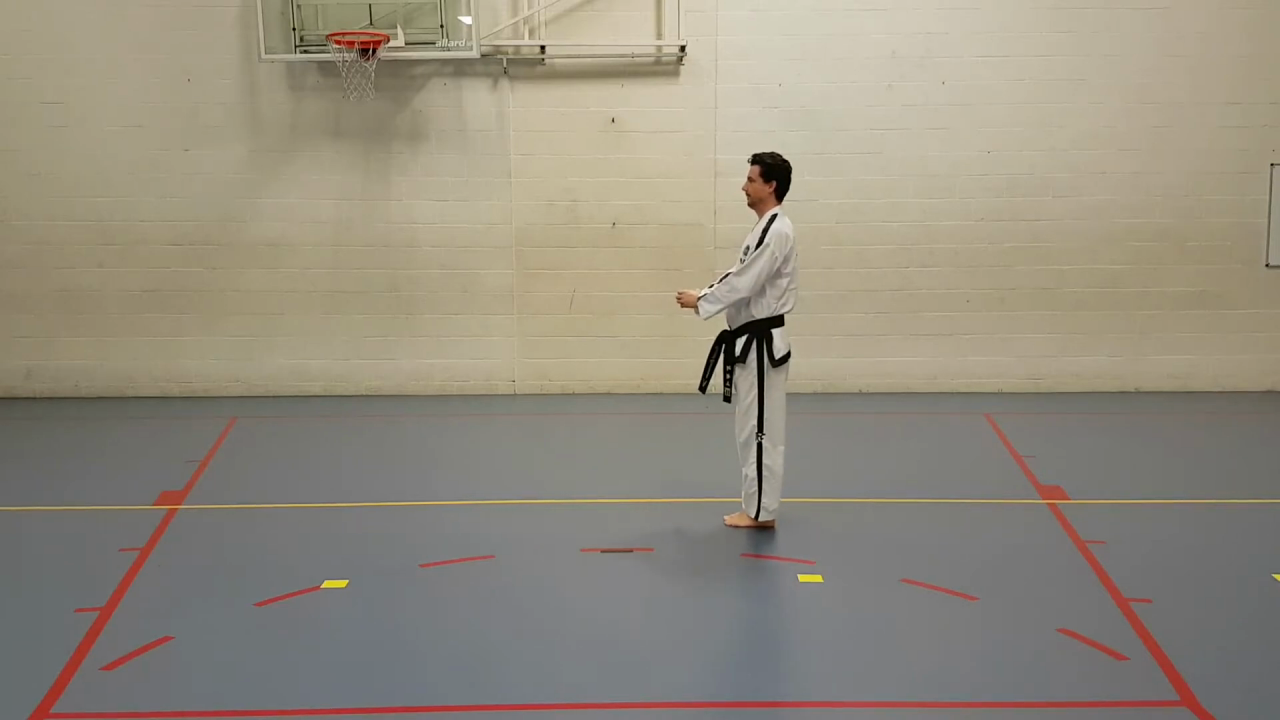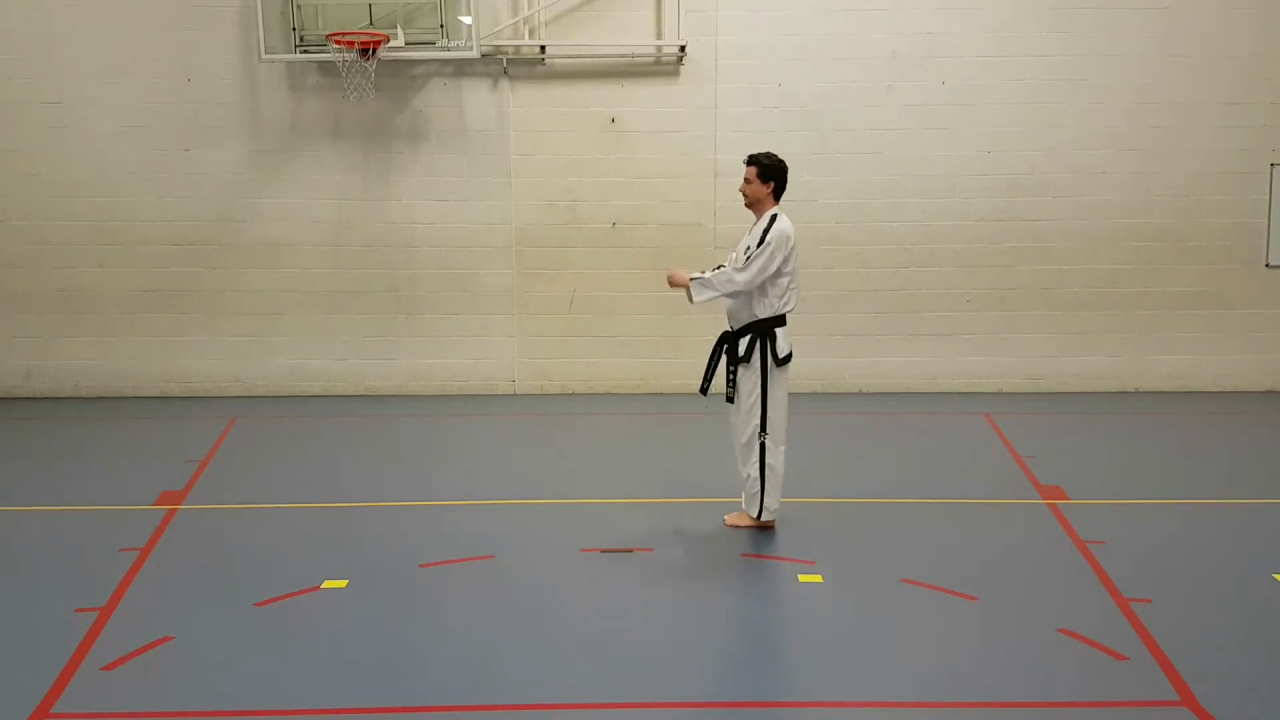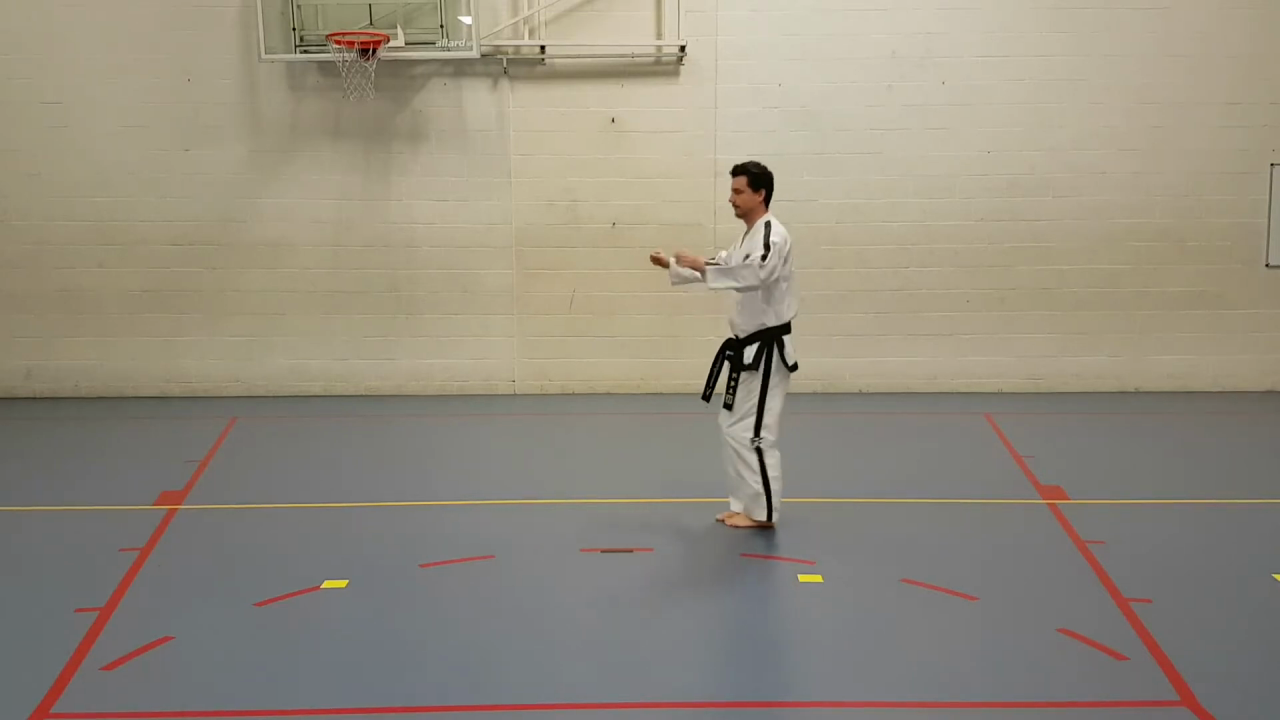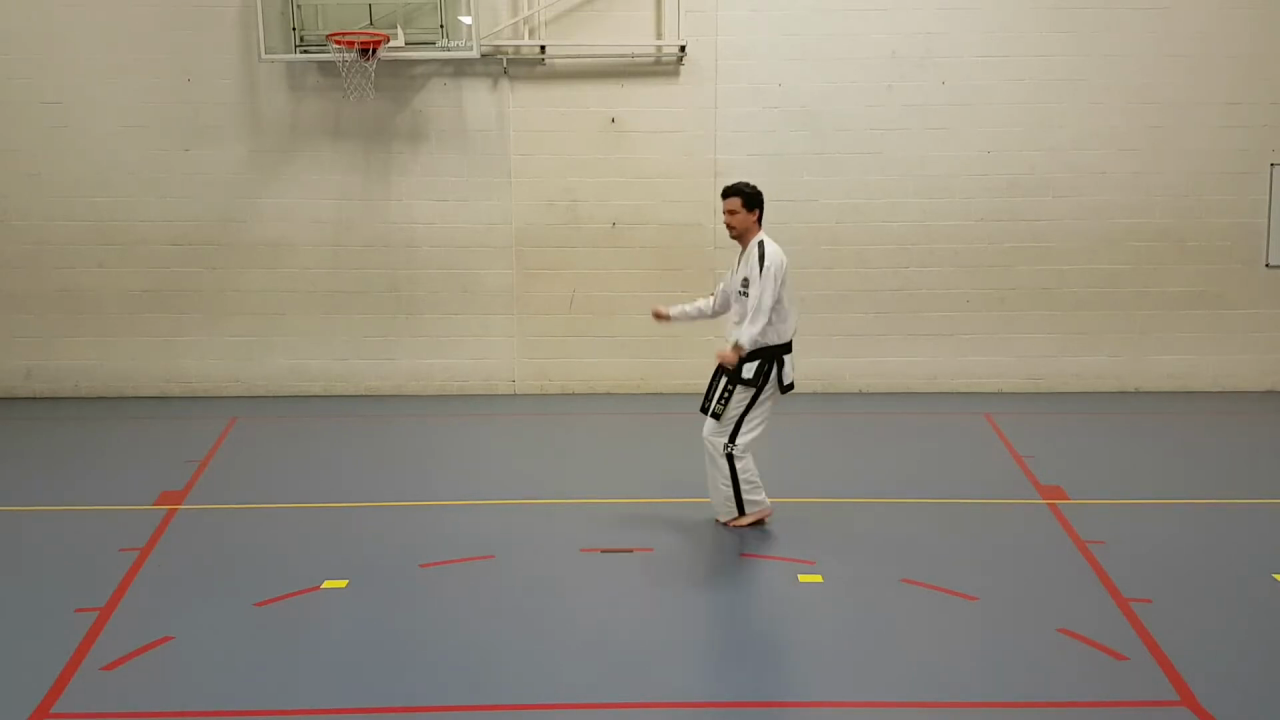
dt=0.2s
person 1, frame 1
left shoulder: (776, 231)
right shoulder: (766, 227)
left elbow: (745, 284)
right elbow: (738, 275)
left wrist: (699, 301)
right wrist: (701, 295)
left hip: (761, 343)
right hip: (753, 340)
left knee: (760, 429)
right knee: (752, 428)
left ankle: (761, 512)
right ankle: (756, 506)
person 1, frame 2
left shoulder: (777, 230)
right shoulder: (761, 228)
left elbow: (743, 276)
right elbow: (734, 270)
left wrist: (692, 283)
right wrist: (691, 279)
left hip: (762, 344)
right hip: (751, 342)
left knee: (761, 429)
right knee: (747, 428)
left ankle: (762, 511)
right ankle: (755, 504)
person 1, frame 3
left shoulder: (772, 235)
right shoulder: (748, 237)
left elbow: (758, 271)
right elbow: (721, 267)
left wrist: (704, 266)
right wrist: (672, 266)
left hip: (766, 350)
right hip: (751, 349)
left knee: (752, 432)
right knee: (735, 427)
left ankle: (763, 511)
right ankle: (746, 504)
person 1, frame 4
left shoulder: (767, 256)
right shoulder: (744, 257)
left elbow: (760, 310)
right elbow: (718, 302)
left wrist: (738, 346)
right wrist: (674, 313)
left hip: (763, 365)
right hip: (750, 362)
left knee: (721, 438)
right knee: (719, 435)
left ankle: (753, 505)
right ankle: (740, 507)
